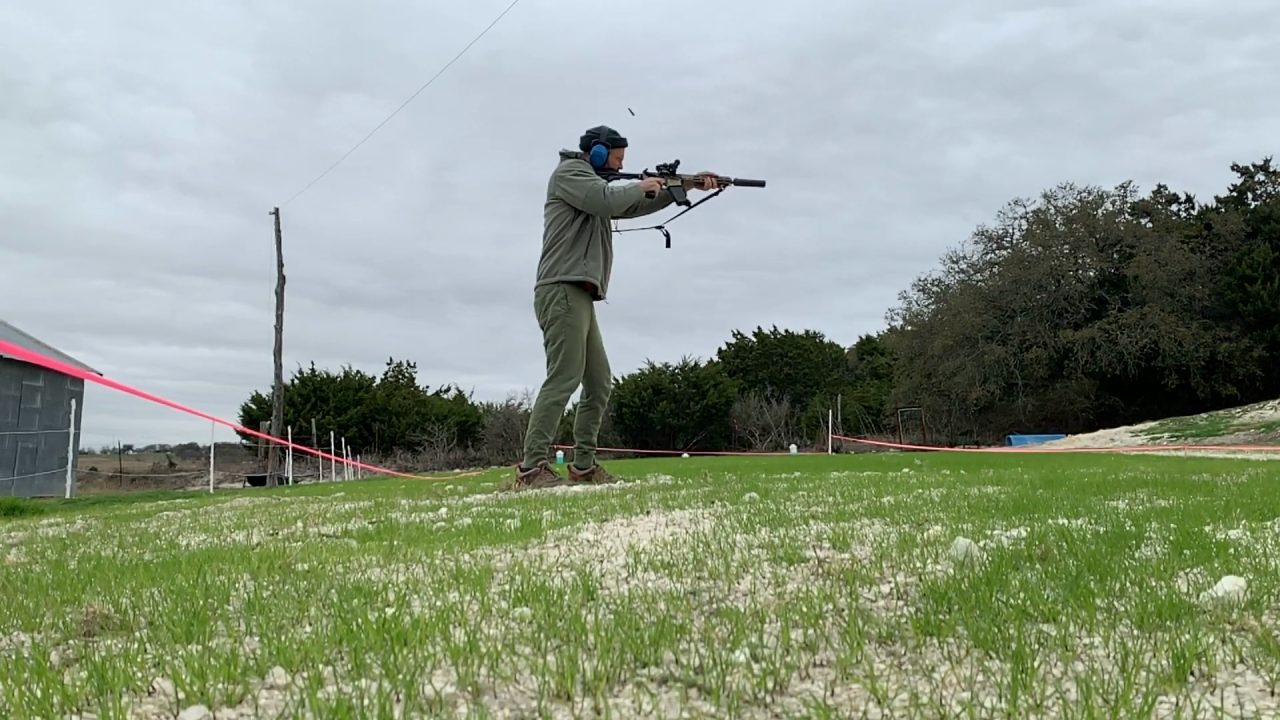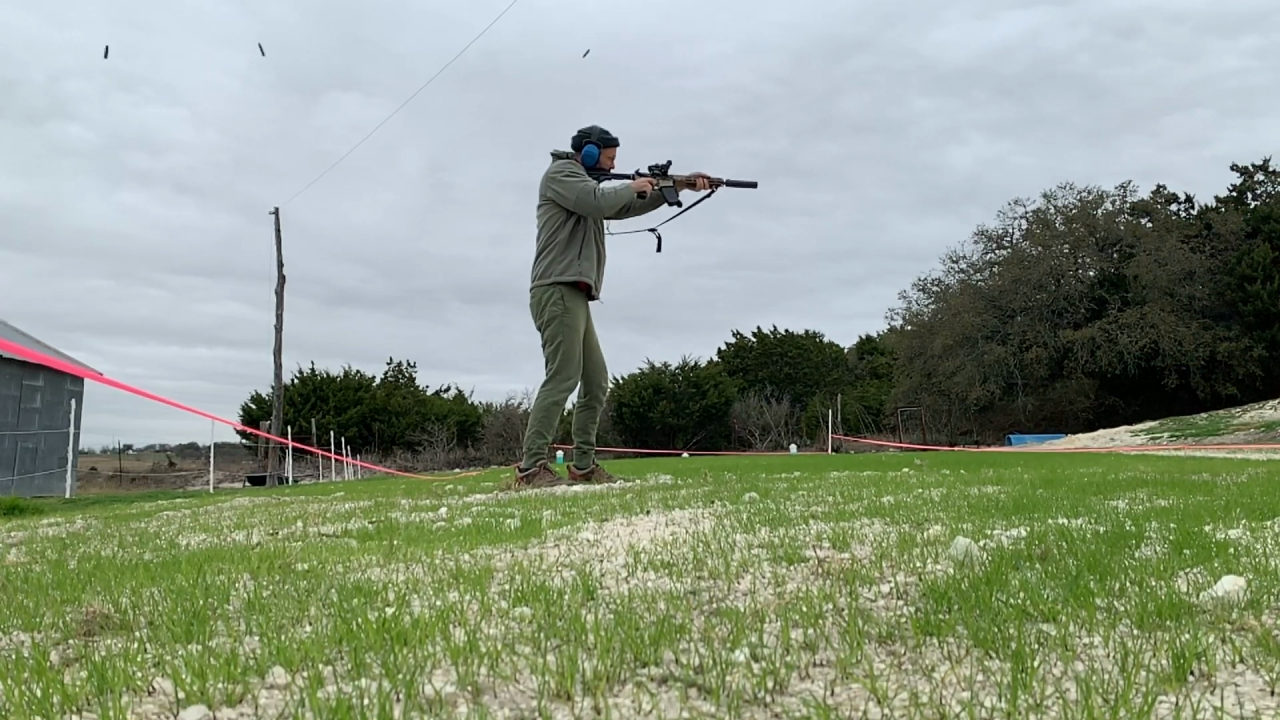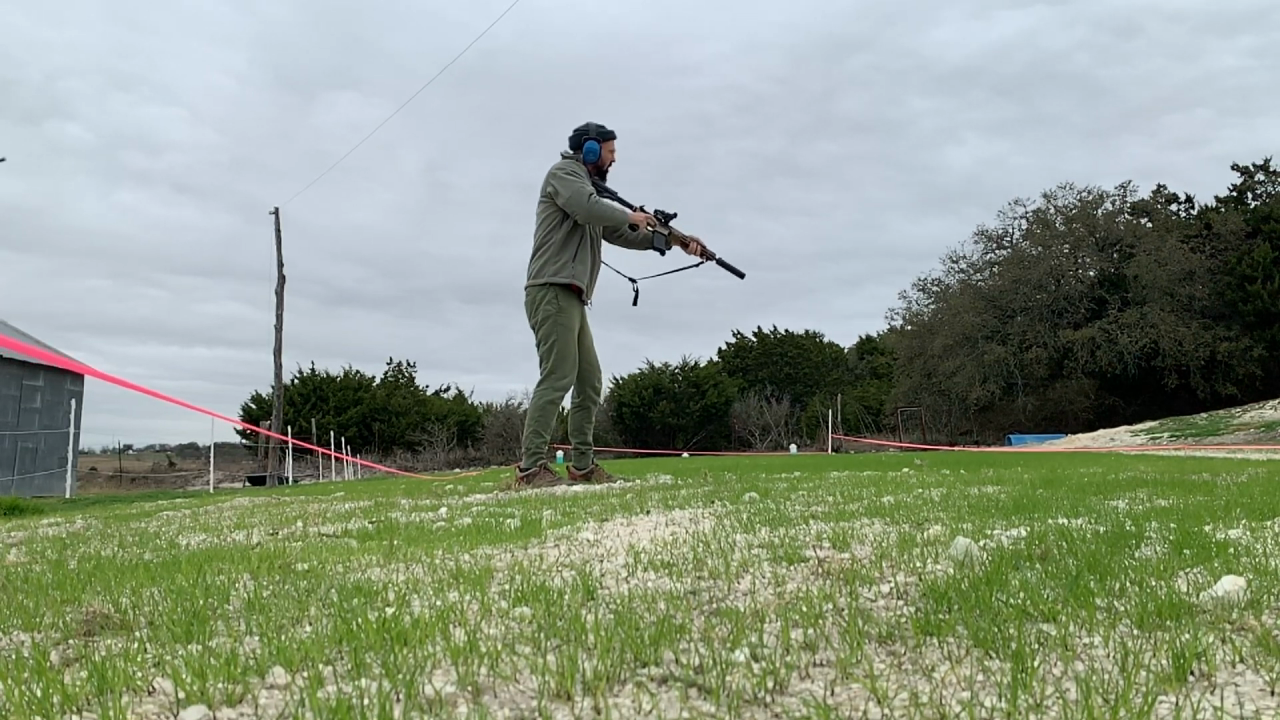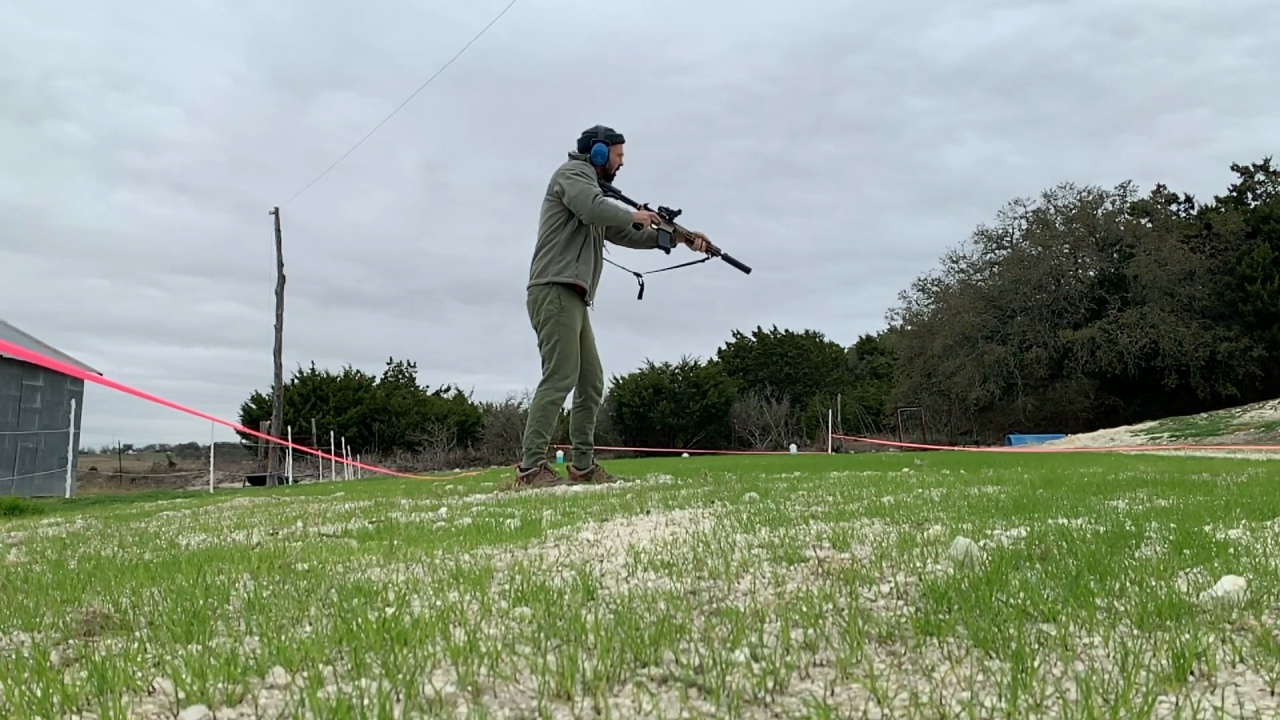
dt=0.7s
person 1, frame 1
left shoulder: (595, 186)
right shoulder: (569, 171)
left elbow: (636, 206)
right elbow: (609, 201)
left wrist: (686, 185)
right wrist: (641, 186)
left hip: (578, 295)
right hip: (563, 292)
left knee: (598, 382)
right knee: (564, 377)
left ankle: (584, 465)
right ankle: (531, 467)
person 1, frame 2
left shoulder: (586, 186)
right shoulder: (560, 172)
left elbow: (627, 206)
right elbow: (599, 202)
left wrist: (677, 187)
right wrist: (632, 186)
left hip: (574, 296)
right hip: (558, 293)
left knee: (595, 382)
right knee: (563, 377)
left ankle: (583, 464)
right ankle: (531, 467)
person 1, frame 3
left shoulder: (588, 188)
right shoulder: (564, 172)
left elbow: (622, 235)
right elbow: (589, 210)
right wrist: (630, 215)
left hip: (570, 298)
right hip: (553, 293)
left knee: (589, 382)
right knee: (557, 378)
left ankle: (583, 465)
right ankle: (531, 467)
person 1, frame 4
left shoulder: (592, 186)
right shoulder: (574, 171)
left elbow: (627, 235)
right elbow: (593, 209)
left wrist: (678, 236)
right wrist: (635, 214)
left hip: (572, 297)
right hip: (555, 292)
left knee: (591, 382)
right knee: (560, 377)
left ankle: (582, 465)
right ankle: (530, 467)
